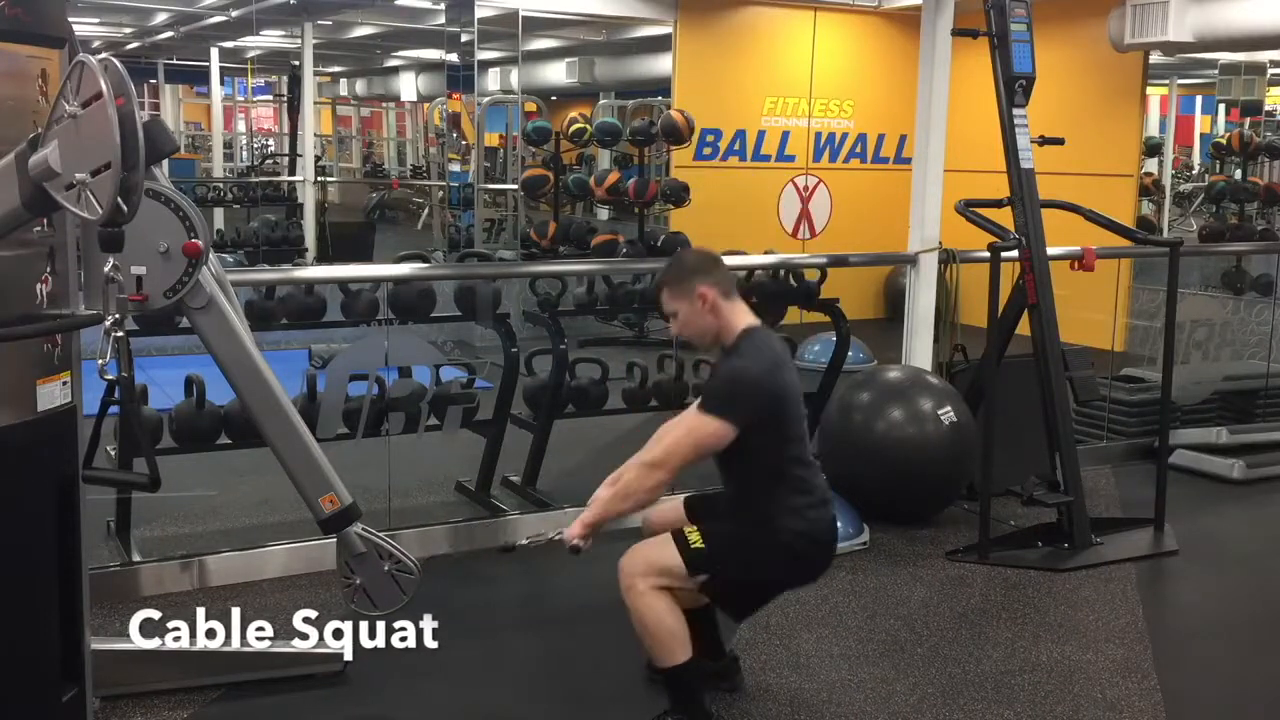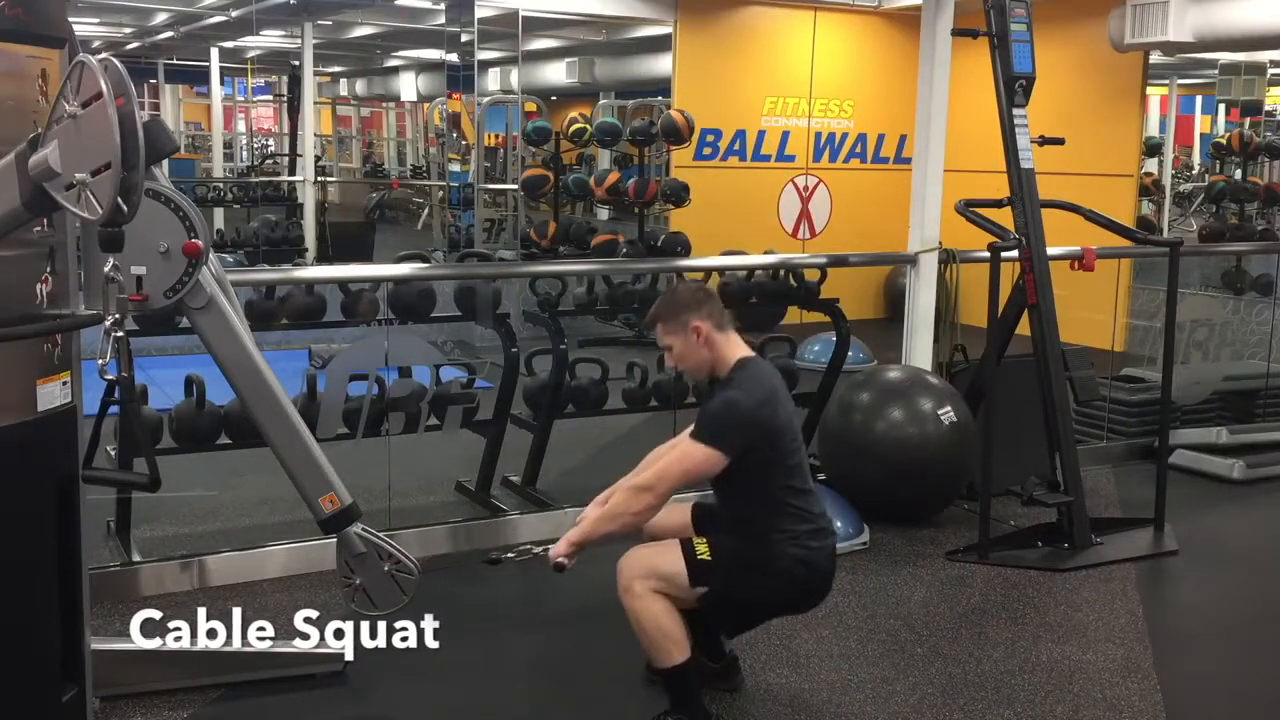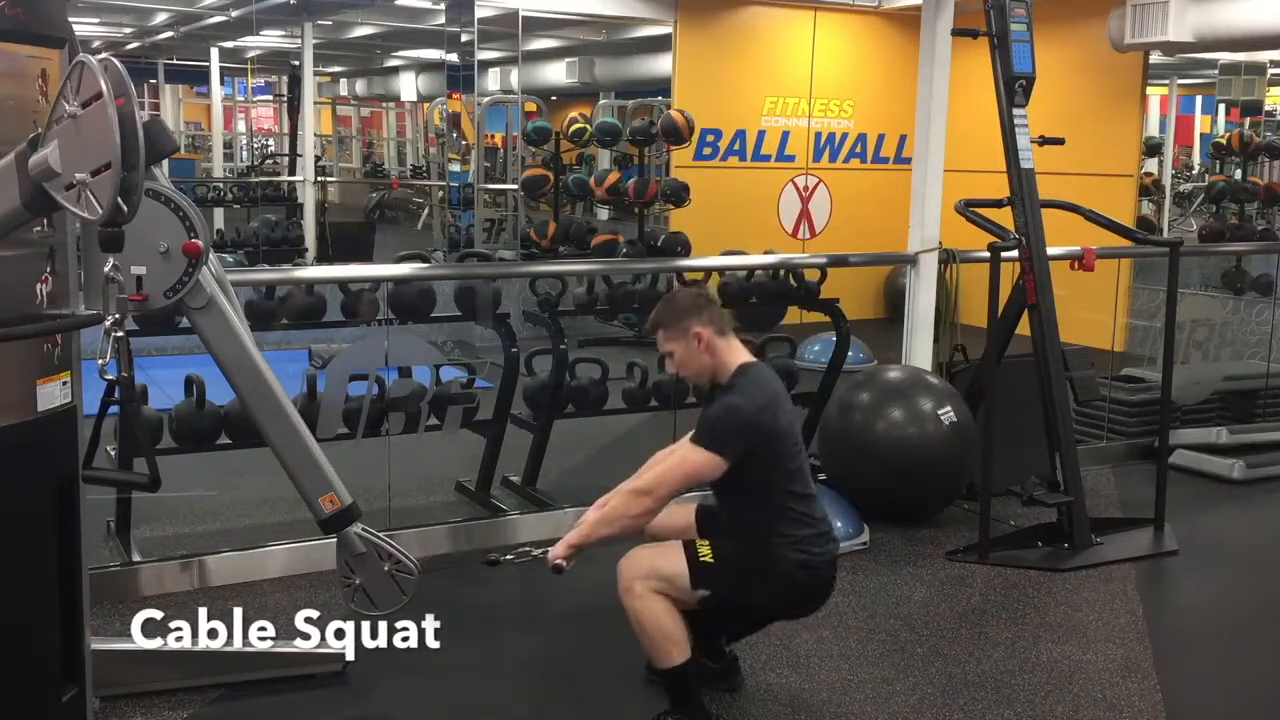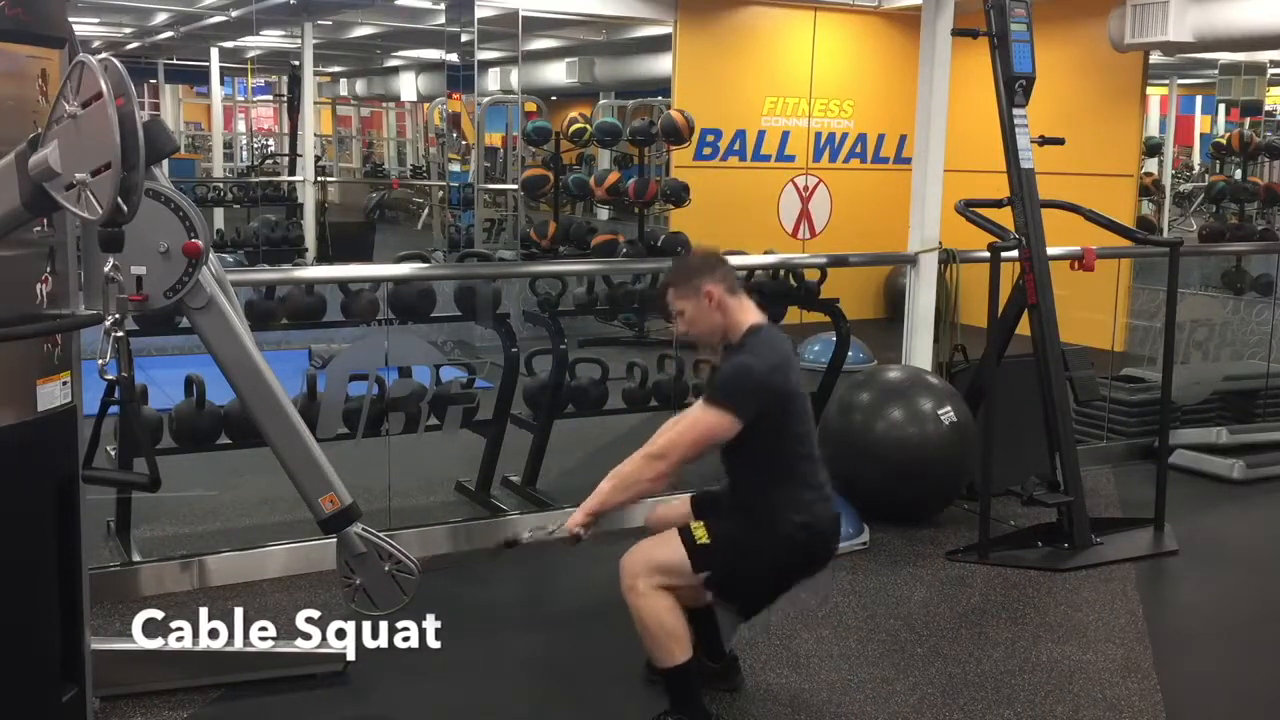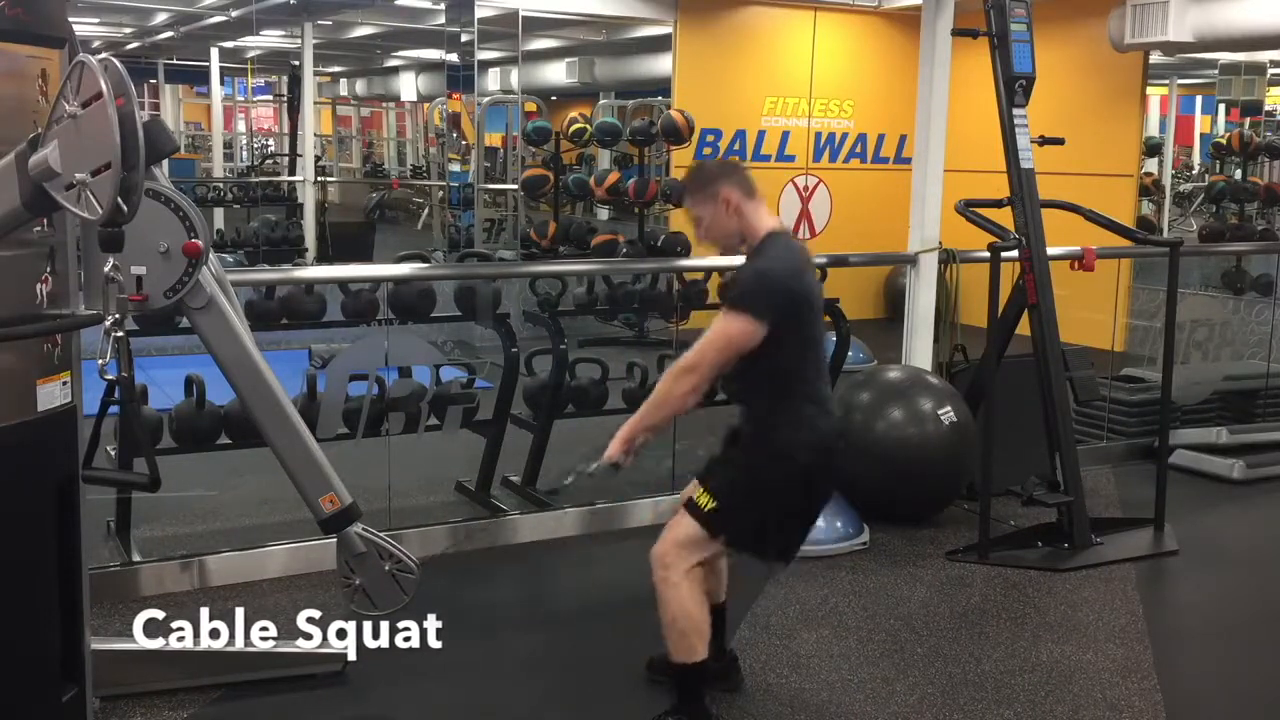
dt=0.2s
person 1, frame 1
left shoulder: (746, 373)
right shoulder: (751, 347)
left elbow: (662, 468)
right elbow: (683, 425)
left wrist: (591, 518)
right wrist: (616, 479)
left hip: (790, 535)
right hip: (773, 509)
left knee: (638, 570)
right knee: (659, 522)
right ankle: (713, 659)
person 1, frame 2
left shoulder: (741, 404)
right shoulder: (747, 377)
left elbow: (650, 492)
right elbow: (675, 449)
left wrist: (577, 538)
right wrist: (605, 499)
left hip: (791, 562)
right hip: (773, 534)
left knee: (636, 573)
right knee: (658, 527)
right ankle: (713, 659)
person 1, frame 3
left shoulder: (742, 410)
right shoulder: (747, 383)
left elbow: (648, 496)
right elbow: (674, 455)
left wrist: (576, 539)
right wrist: (602, 505)
left hip: (791, 567)
right hip: (775, 537)
left knee: (636, 573)
right knee: (662, 527)
right ankle: (713, 660)
person 1, frame 4
left shoulder: (751, 369)
right shoulder: (756, 344)
left elbow: (665, 457)
right elbow: (683, 426)
left wrist: (593, 509)
right wrist: (610, 484)
left hip: (789, 527)
right hip: (776, 506)
left knee: (640, 570)
right knee: (665, 521)
right ankle: (712, 658)
person 1, frame 5
left shoulder: (768, 273)
right shoulder: (778, 254)
left elbow: (696, 371)
right elbow: (708, 362)
left wrist: (629, 435)
right wrist: (646, 421)
left hip: (788, 446)
right hip: (782, 433)
left knee: (673, 555)
right knee: (702, 536)
right ankle: (712, 657)
